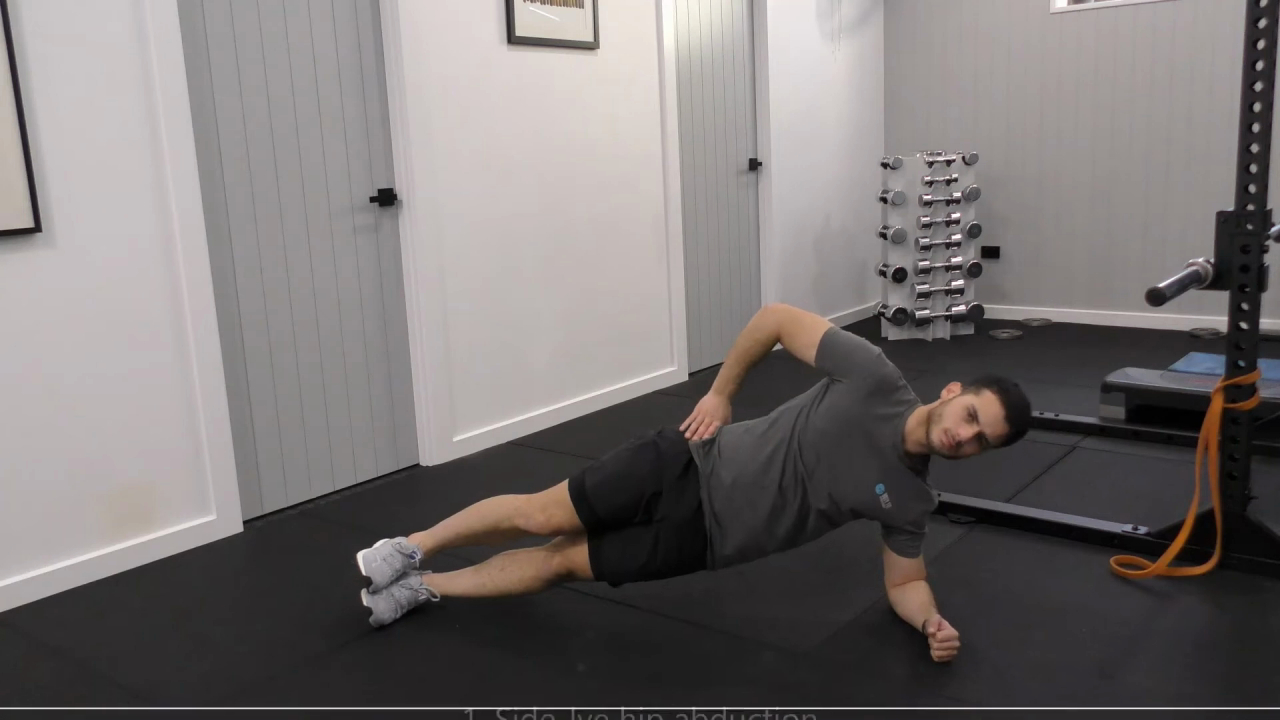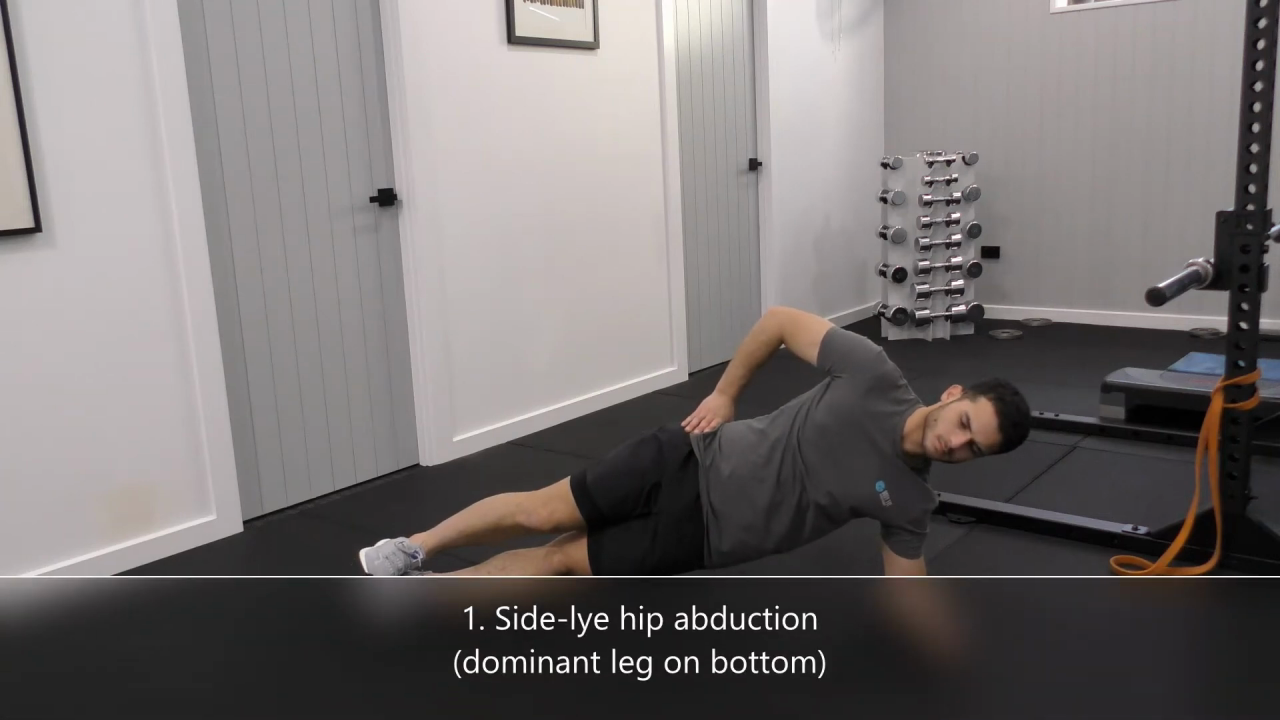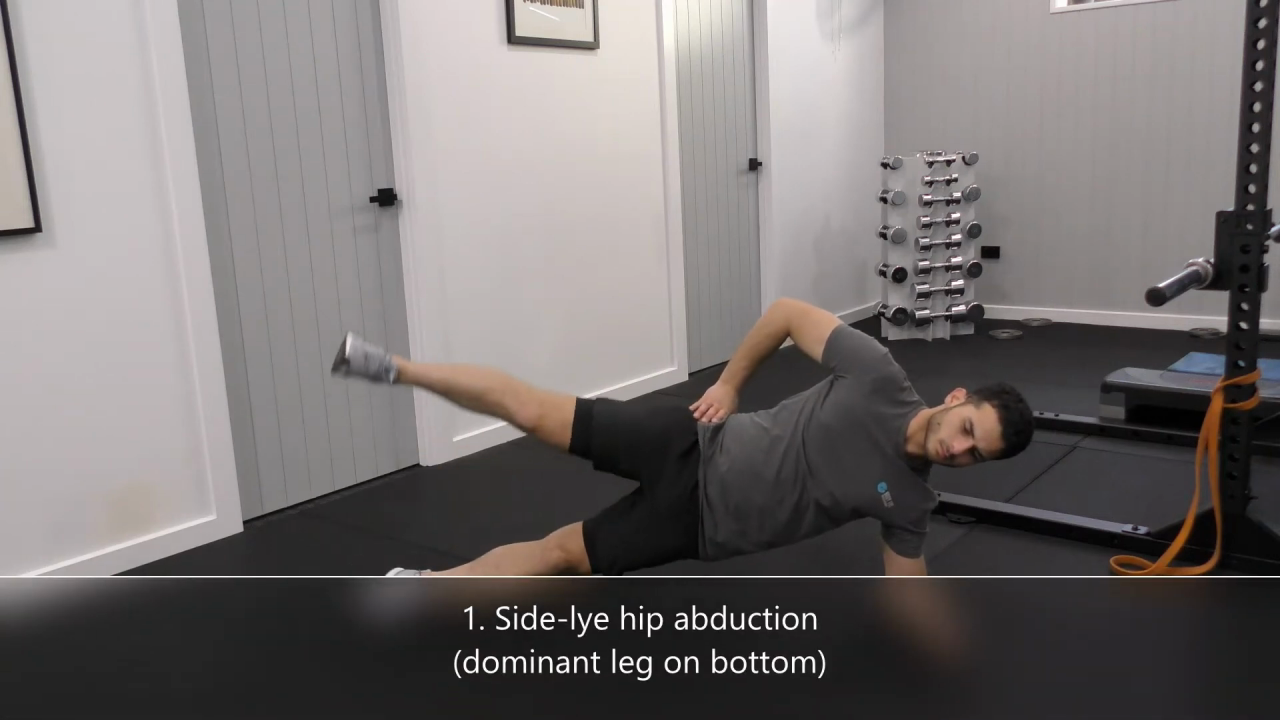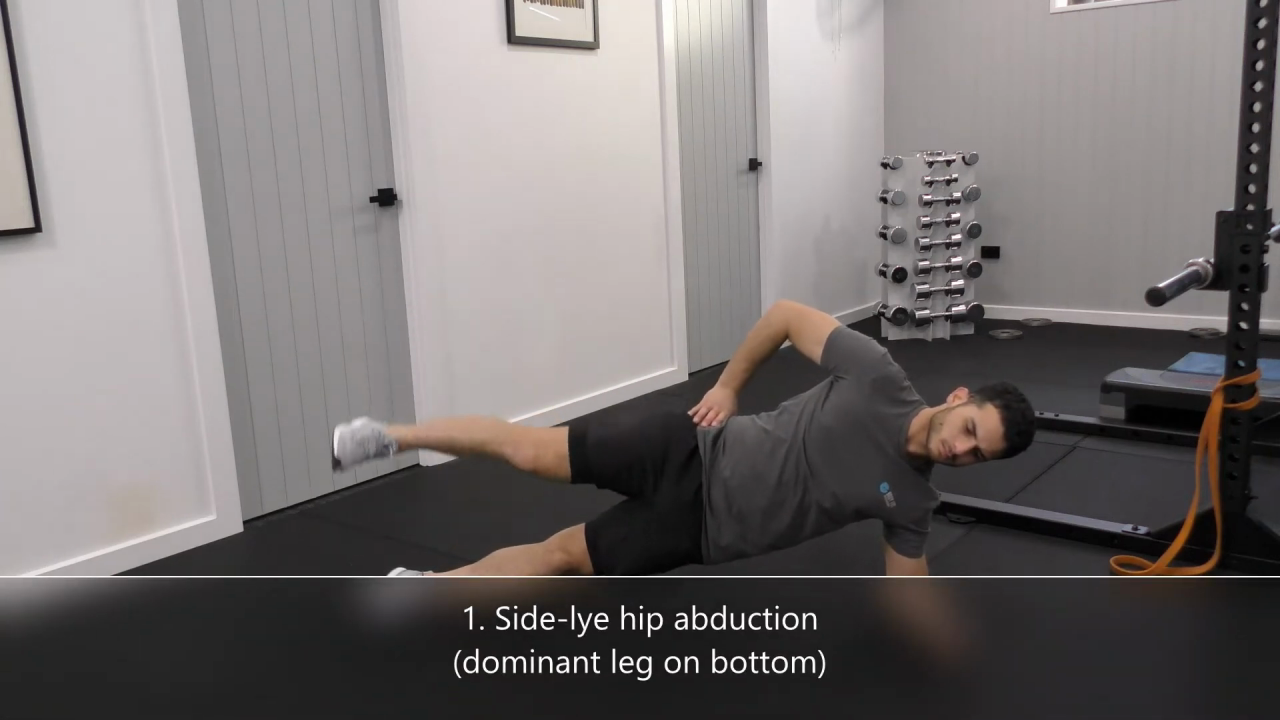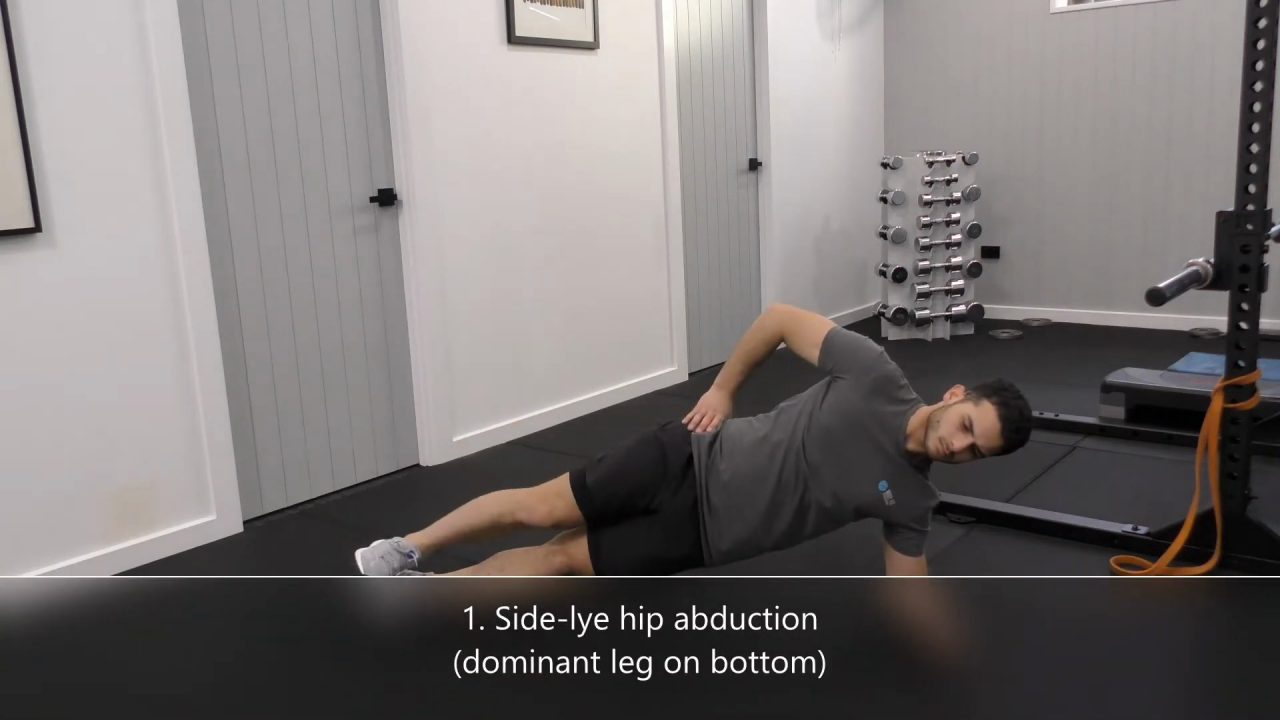
dt=1s
person 1, frame 1
left shoulder: (911, 501)
right shoulder: (874, 375)
left elbow: (905, 584)
right elbow: (776, 316)
left wrist: (935, 625)
right wrist: (719, 393)
left hip: (702, 537)
right hip: (691, 467)
left knee: (562, 562)
right knee: (542, 516)
left ankle: (422, 590)
right ankle: (409, 549)
person 1, frame 2
left shoulder: (909, 499)
right shoulder: (873, 372)
left elbow: (904, 582)
right elbow: (779, 320)
right wrist: (723, 393)
left hip: (704, 533)
right hip: (694, 462)
left knee: (563, 558)
right knee: (543, 512)
right ankle: (412, 550)
person 1, frame 3
left shoulder: (910, 501)
right shoulder: (879, 375)
right elbow: (788, 310)
right wrist: (728, 383)
left hip: (699, 522)
right hip: (694, 448)
left knee: (560, 552)
right knee: (529, 405)
right ankle: (395, 367)
person 1, frame 4
left shoulder: (913, 499)
right shoulder: (879, 374)
left elbow: (907, 586)
right elbow: (788, 312)
right wrist: (727, 385)
left hip: (703, 527)
right hip: (698, 453)
left knee: (564, 553)
right knee: (533, 449)
right ankle: (392, 436)
person 1, frame 5
left shoulder: (911, 498)
right shoulder: (875, 375)
left elbow: (907, 585)
right elbow: (780, 317)
right wrist: (722, 389)
left hip: (704, 531)
right hip: (694, 460)
left knee: (564, 558)
right knee: (542, 508)
right ankle: (409, 549)
